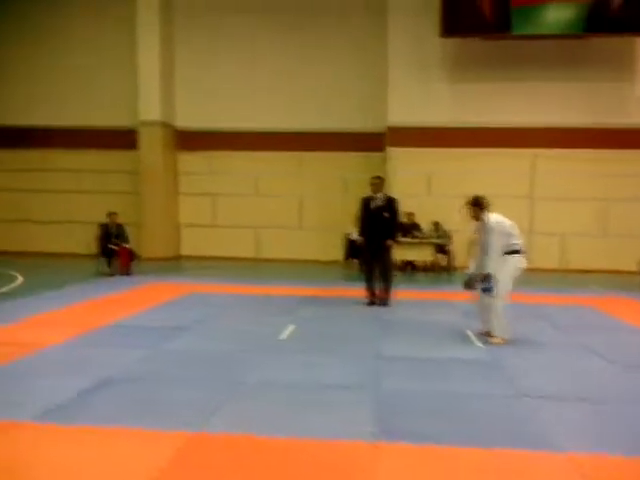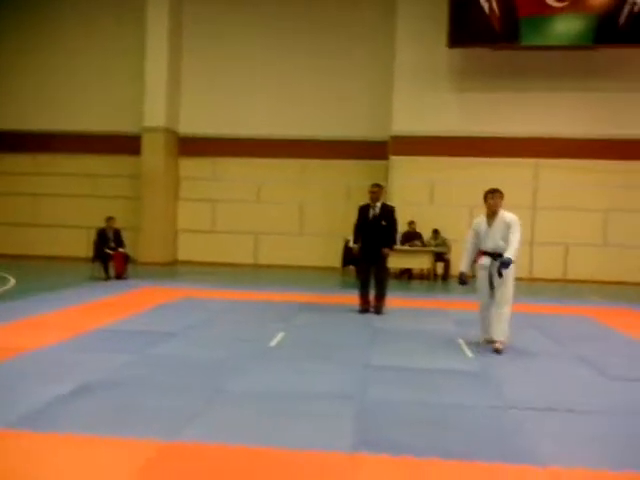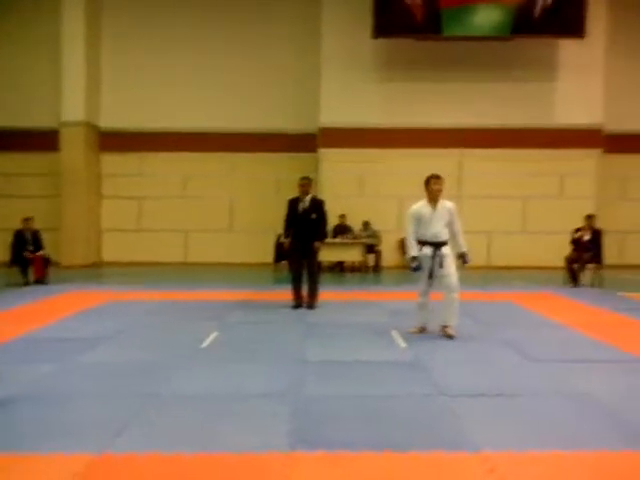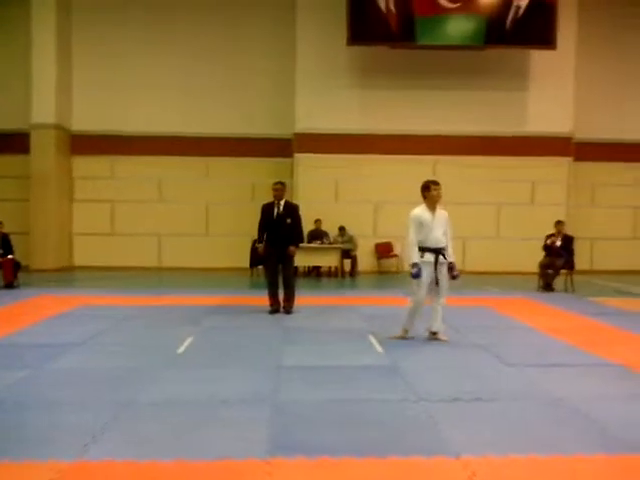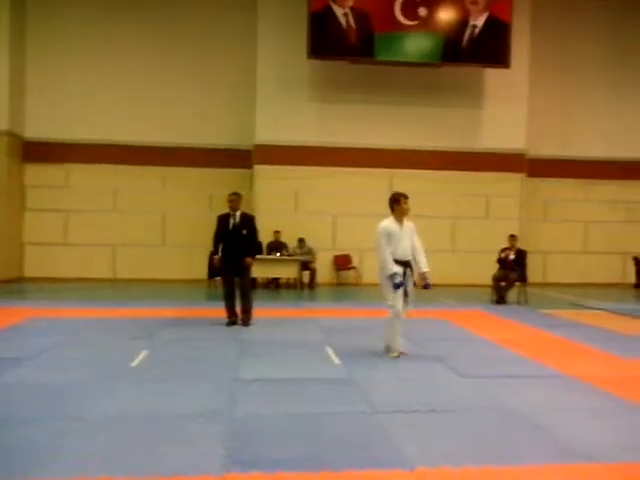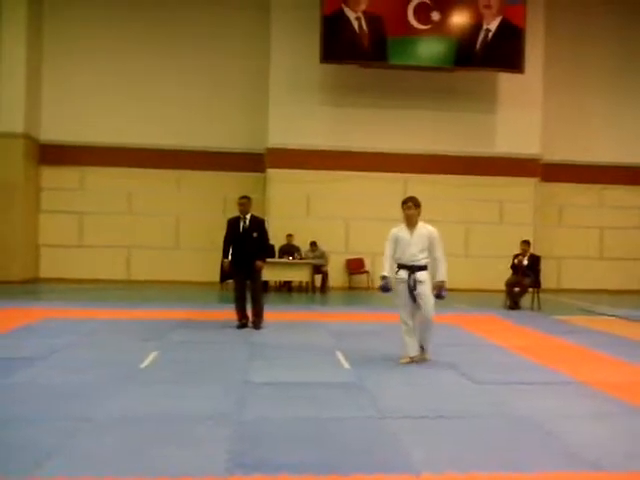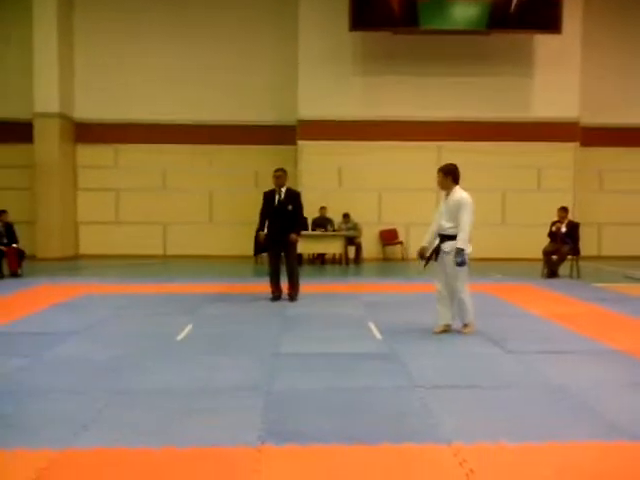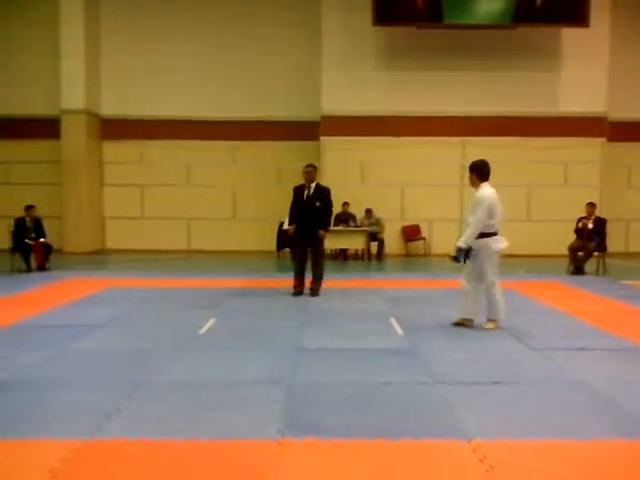
dt=0.4s
person 1, frame 1
left shoulder: (494, 223)
right shoulder: (482, 225)
left elbow: (494, 250)
right elbow: (480, 251)
left wrist: (488, 274)
right wrist: (472, 274)
left hip: (511, 259)
right hip: (498, 260)
left knee: (494, 295)
right knee: (483, 295)
left ankle: (500, 334)
right ankle: (491, 328)
person 1, frame 2
left shoulder: (511, 219)
right shoulder: (478, 222)
left elbow: (514, 241)
right elbow: (471, 247)
left wrist: (507, 258)
right wrist: (464, 270)
left hip: (503, 264)
right hip: (485, 263)
left knee: (502, 302)
right knee: (485, 301)
left ankle: (498, 339)
right ankle: (488, 335)
person 1, frame 3
left shoulder: (449, 207)
right shoulder: (416, 209)
left elbow: (456, 230)
right elbow: (411, 234)
left wrist: (462, 250)
right wrist: (413, 256)
left hip: (443, 251)
right hip: (425, 252)
left knee: (452, 287)
right knee: (424, 290)
left ankle: (448, 325)
right ankle: (423, 324)
person 1, frame 4
left shoulder: (444, 215)
right shoulder: (417, 214)
left elbow: (448, 239)
right elbow: (412, 240)
left wrist: (451, 262)
right wrist: (414, 263)
left hip: (441, 259)
right hip: (424, 259)
left knee: (439, 296)
right knee: (419, 296)
left ankle: (435, 330)
right ankle: (406, 328)
person 1, frame 5
left shoulder: (410, 227)
right shoulder: (384, 226)
left elbow: (417, 250)
right elbow: (384, 252)
left wrist: (423, 271)
right wrist: (393, 274)
left hip: (407, 271)
right hip: (391, 271)
left knee: (402, 309)
right knee: (397, 309)
left ankle: (392, 344)
right ankle: (395, 346)
person 1, frame 6
left shoulder: (429, 231)
right shoulder: (396, 232)
left elbow: (438, 257)
right elbow: (389, 255)
left wrist: (440, 280)
right wrist: (386, 276)
left hip: (421, 276)
right hip: (402, 277)
left knee: (427, 314)
right knee: (406, 317)
left ankle: (422, 346)
right ankle: (412, 352)
person 1, frame 7
left shoulder: (463, 198)
right shoulder: (445, 198)
left elbow: (464, 225)
right elbow: (437, 224)
left wrist: (460, 248)
right wrist: (425, 244)
left hip: (454, 246)
right hip: (443, 245)
left knee: (458, 286)
right knee: (442, 287)
left ankle: (468, 321)
right ankle: (445, 322)
person 1, frame 8
left shoulder: (484, 195)
right shoulder: (485, 192)
left elbow: (476, 225)
left wrist: (461, 245)
left hip: (486, 244)
right hip: (481, 242)
left knee: (490, 281)
right knee: (470, 279)
left ankle: (494, 318)
right ankle: (467, 317)
person 2, frame 1
left shoulder: (390, 202)
right shoulder: (365, 201)
left elbow: (395, 221)
right elbow: (362, 219)
left wrist: (391, 238)
right wrist: (361, 236)
left hip: (384, 241)
right hip: (368, 241)
left knee: (385, 269)
right knee: (368, 269)
left ankle: (384, 296)
right ankle: (372, 296)
person 2, frame 2
left shoulder: (389, 210)
right shoulder: (363, 209)
left elbow: (392, 230)
right elbow: (358, 227)
left wrist: (388, 247)
right wrist: (356, 243)
left hip: (380, 249)
right hip: (364, 248)
left knee: (380, 278)
right knee: (363, 277)
left ankle: (378, 305)
right ankle: (364, 304)
person 2, frame 3
left shoulder: (318, 203)
right shoulder: (292, 202)
left elbow: (322, 223)
right elbow: (288, 221)
left wrist: (319, 240)
right wrist: (287, 238)
left hip: (311, 243)
right hip: (295, 242)
left knee: (312, 272)
right knee: (295, 272)
left ankle: (311, 299)
right ankle: (298, 299)
person 2, frame 4
left shoulder: (293, 207)
right shoulder: (266, 207)
left elbow: (297, 228)
right elbow: (262, 226)
left wrist: (294, 245)
right wrist: (260, 243)
left hip: (286, 247)
right hip: (270, 247)
left knee: (288, 277)
right knee: (271, 277)
left ankle: (288, 304)
right ankle: (274, 304)
person 2, frame 5
left shoulder: (249, 218)
right shoulder: (222, 218)
left elbow: (254, 239)
right elbow: (217, 237)
left wrist: (251, 256)
right wrist: (216, 254)
left hip: (243, 259)
right hip: (226, 259)
left knee: (245, 289)
right knee: (228, 289)
left ankle: (246, 316)
right ankle: (232, 316)
person 2, frame 6
left shoulder: (259, 222)
right shoulder: (232, 222)
left elbow: (265, 242)
right elbow: (227, 241)
left wrist: (261, 259)
right wrist: (226, 258)
left hip: (254, 262)
right hip: (237, 262)
left knee: (256, 292)
right knee: (239, 292)
left ankle: (257, 319)
right ankle: (242, 319)
person 2, frame 7
left shoulder: (294, 195)
right shoulder: (267, 195)
left elbow: (299, 215)
right elbow: (263, 214)
left wrist: (296, 232)
right wrist: (261, 230)
left hip: (289, 235)
right hip: (272, 235)
left knee: (291, 264)
right knee: (273, 265)
left ankle: (293, 292)
right ankle: (276, 292)
person 2, frame 8
left shoulder: (324, 191)
right shoulder: (297, 190)
left elbow: (328, 211)
right elbow: (293, 208)
left wrist: (324, 229)
right wrist: (291, 224)
left hip: (316, 231)
right hip: (300, 230)
left knee: (317, 260)
right knee: (299, 259)
left ankle: (315, 287)
right ankle: (299, 286)
